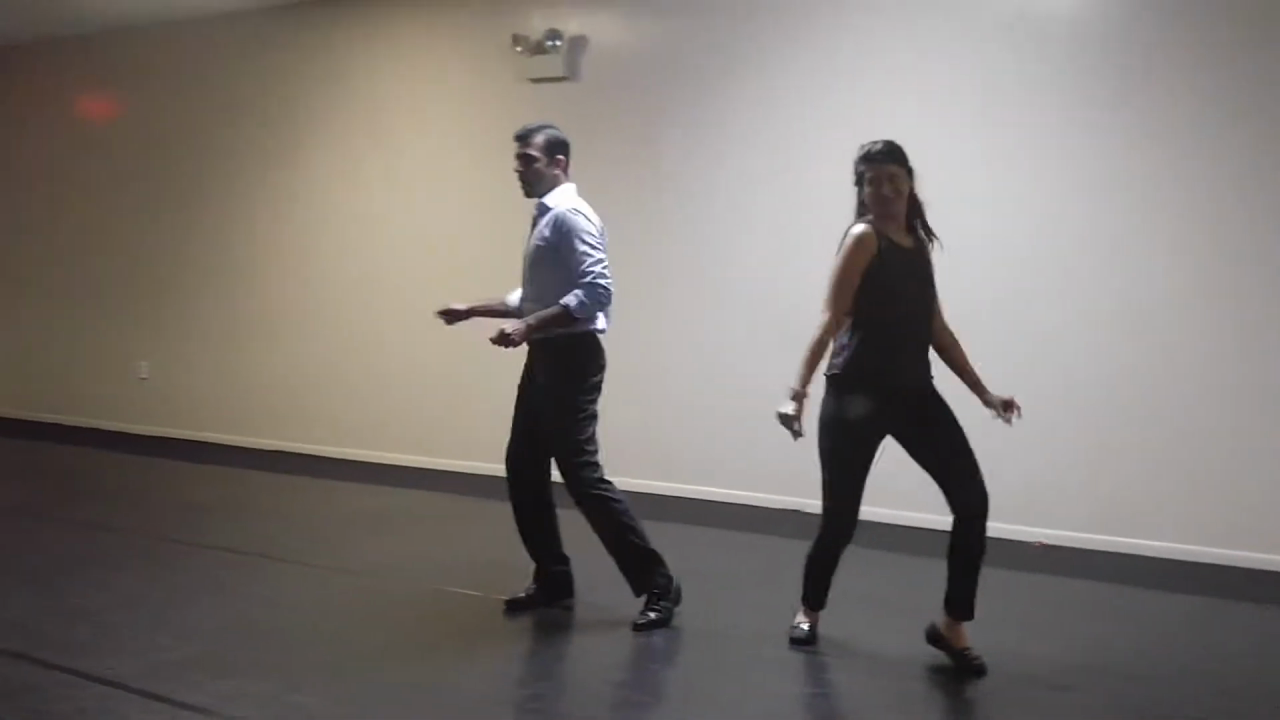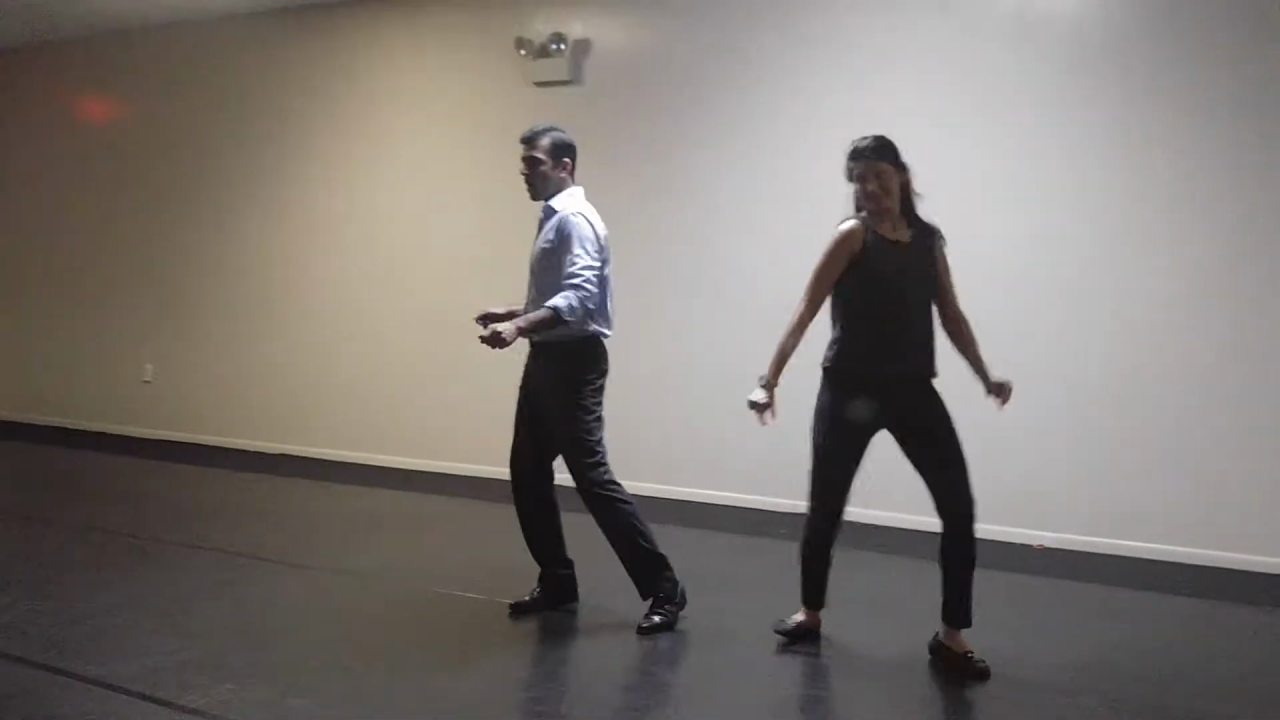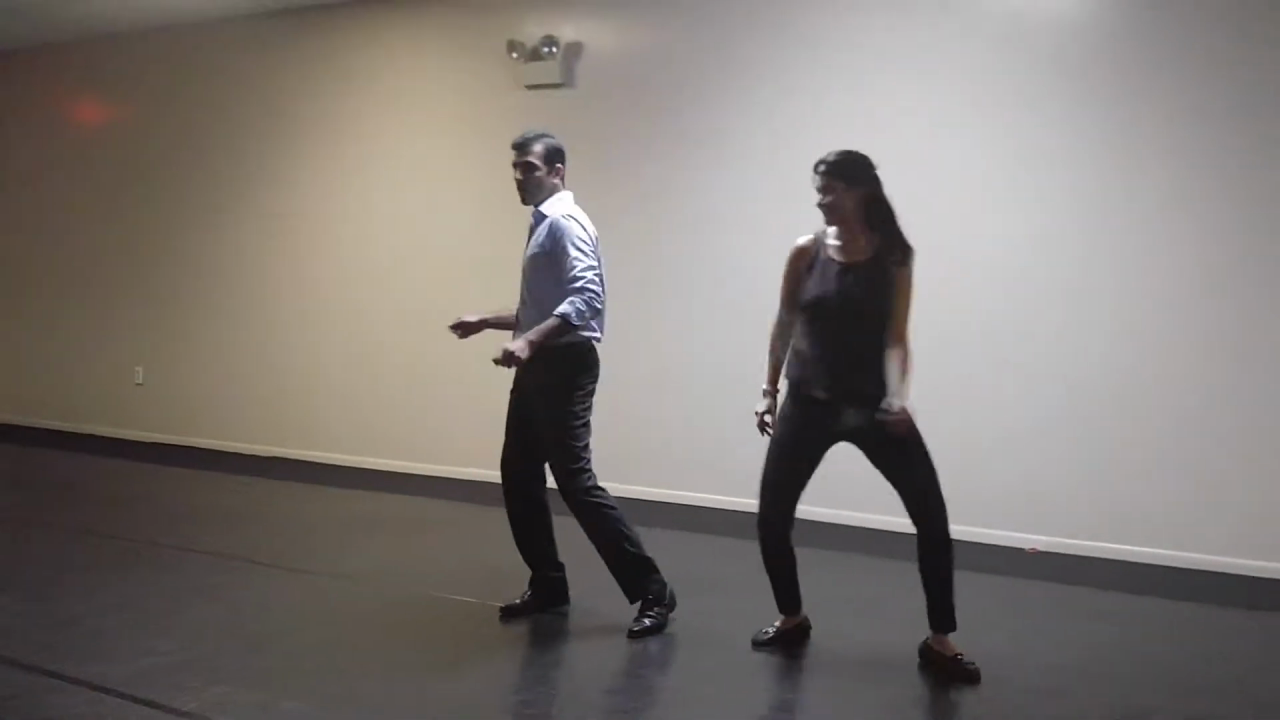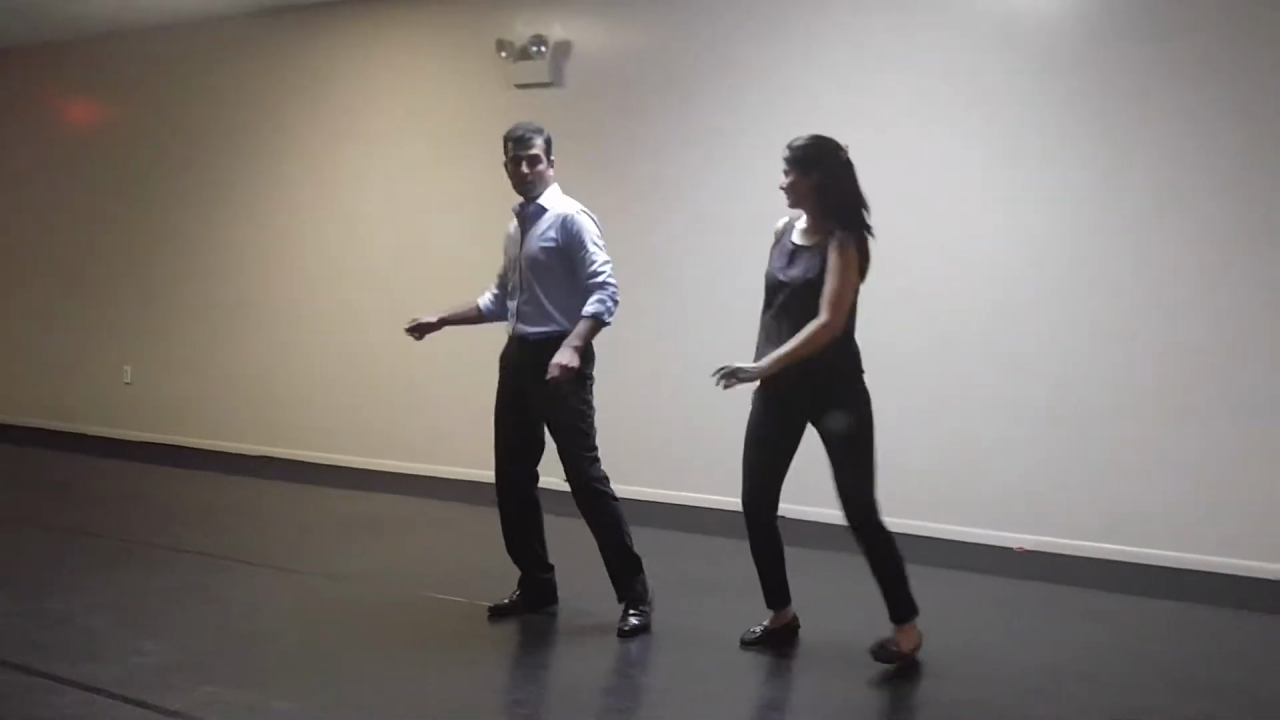
dt=0.2s
person 1, frame 1
left shoulder: (919, 244)
right shoulder: (863, 237)
left elbow: (935, 327)
right elbow: (831, 320)
left wrist: (982, 392)
right wrist: (799, 392)
left hip: (915, 393)
right hip: (858, 394)
left knee: (972, 501)
right knee: (839, 520)
left ankle: (952, 625)
right ankle: (809, 610)
person 1, frame 2
left shoulder: (927, 240)
right shoulder: (852, 235)
left elbow: (950, 312)
right elbow: (806, 310)
left wrist: (983, 373)
right wrist: (769, 380)
left hip: (912, 390)
right hip: (850, 389)
left knee: (958, 508)
right knee: (825, 510)
left ankle: (952, 634)
right ankle: (810, 612)
person 1, frame 3
left shoulder: (894, 258)
right shoulder: (806, 251)
left elbow: (895, 339)
right elbow: (786, 324)
left wrist: (897, 396)
right wrist: (770, 391)
left hip: (871, 404)
right hip: (809, 403)
left knee: (931, 516)
right knee: (771, 517)
left ankle: (939, 640)
right ankle: (792, 618)
person 1, frame 4
left shoulder: (844, 241)
right shoulder: (783, 231)
left elbow: (831, 321)
left wrist: (766, 364)
left hip: (835, 389)
right hip: (777, 388)
left knee: (860, 509)
right knee: (756, 504)
left ankle: (905, 624)
right ankle: (781, 614)
person 2, frame 1
left shoulder: (572, 216)
right shoulder: (544, 218)
left elbow: (594, 292)
left wrist: (528, 326)
right wrist: (474, 310)
left hip: (572, 358)
right hip: (544, 359)
left knee: (582, 476)
right knee: (523, 469)
left ankle: (658, 587)
right ankle: (552, 579)
person 2, frame 2
left shoulder: (574, 218)
right shoulder: (552, 219)
left elbow: (580, 297)
left wrist: (519, 325)
right wrist: (509, 315)
left hip: (573, 361)
right hip: (547, 358)
left knee: (591, 477)
right knee: (527, 472)
left ankle: (664, 590)
right ankle: (557, 581)
person 2, frame 3
left shoulder: (565, 222)
right shoulder: (543, 224)
left elbow: (585, 300)
left wrist: (528, 340)
right wrist: (488, 321)
left hip: (564, 366)
right hip: (537, 366)
left knee: (575, 482)
right knee: (518, 477)
left ankle: (652, 593)
right ankle: (548, 584)
person 2, frame 4
left shoulder: (571, 217)
right shoulder: (516, 224)
left elbow: (604, 290)
left wrist: (574, 346)
right wrist: (441, 320)
left hip: (559, 361)
right hip: (518, 359)
left knee: (585, 475)
right knee: (512, 478)
left ankle: (634, 595)
right ankle: (536, 583)
